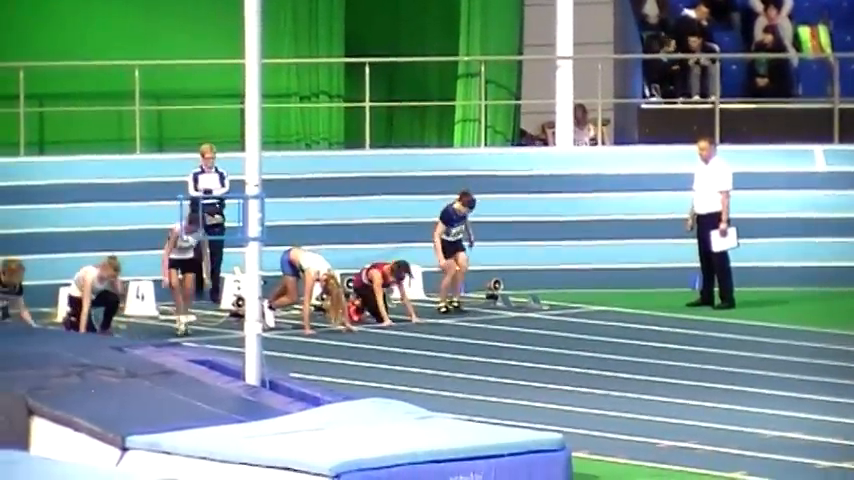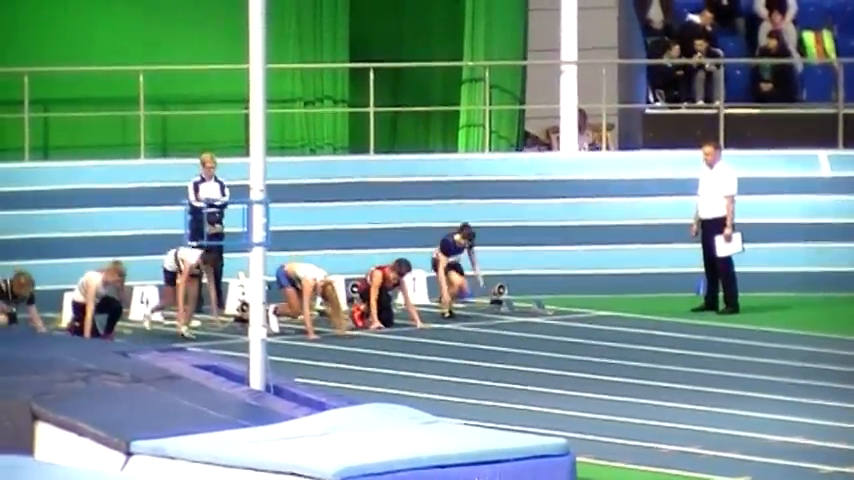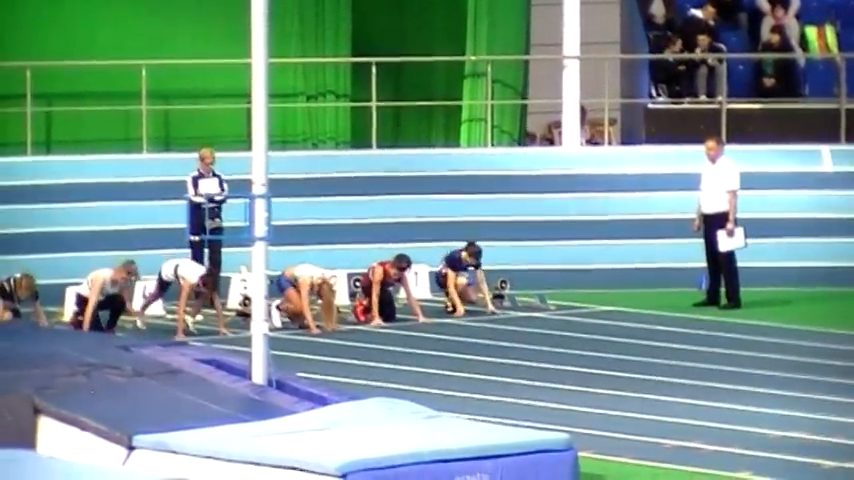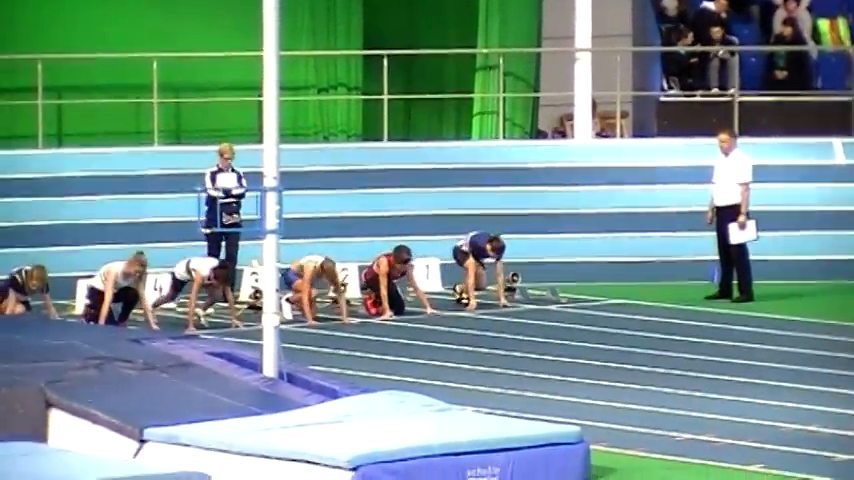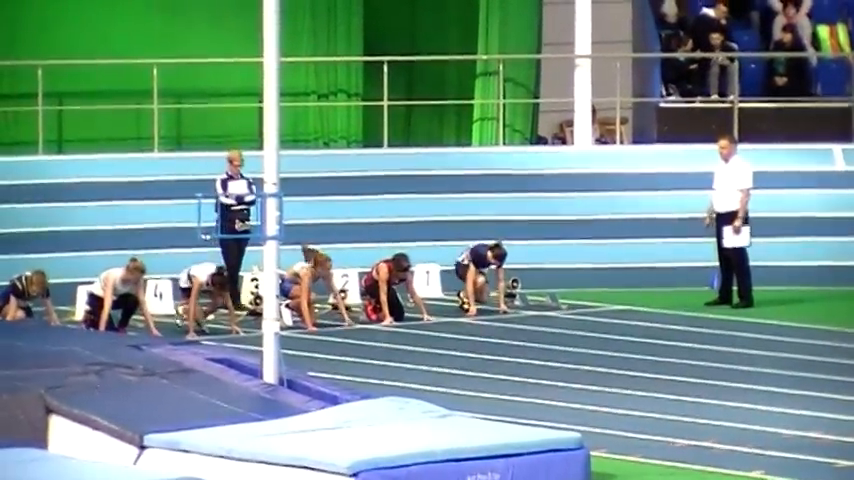
dt=0.4s
person 1, frame 1
left shoulder: (721, 168)
right shoulder: (699, 168)
left elbow: (725, 196)
left wrist: (724, 221)
right wrist: (691, 217)
left hip: (715, 218)
right hip: (702, 218)
left knee: (719, 260)
right knee: (705, 259)
left ankle: (727, 299)
right ankle: (706, 296)
person 1, frame 2
left shoulder: (726, 173)
right shoulder: (704, 174)
left elbow: (730, 201)
left wrist: (729, 226)
right wrist: (696, 222)
left hip: (720, 223)
right hip: (706, 223)
left knee: (724, 265)
right knee: (709, 265)
left ankle: (732, 304)
right ankle: (710, 301)
person 1, frame 3
left shoulder: (728, 168)
right shoulder: (706, 168)
left elbow: (732, 196)
left wrist: (731, 221)
right wrist: (698, 217)
left hip: (722, 217)
right hip: (709, 218)
left knee: (726, 259)
right knee: (712, 259)
left ankle: (733, 299)
right ankle: (712, 296)
person 1, frame 4
left shoulder: (741, 161)
right shoulder: (719, 161)
left elbow: (745, 189)
left wrist: (743, 213)
right wrist: (711, 209)
left hip: (734, 210)
right hip: (721, 210)
left knee: (738, 251)
right knee: (724, 252)
left ankle: (746, 292)
right ankle: (725, 289)
person 1, frame 5
left shoulder: (741, 167)
right shoulder: (719, 168)
left elbow: (745, 195)
left wrist: (740, 218)
right wrist: (710, 214)
left hip: (735, 216)
right hip: (721, 217)
left knee: (738, 257)
right knee: (724, 258)
left ankle: (746, 298)
right ankle: (724, 295)
person 2, frame 1
left shoulder: (221, 174)
right shoulder: (194, 174)
left elbow: (226, 190)
right elbow: (192, 194)
left wrist: (208, 192)
right wrist: (215, 193)
left hip: (217, 218)
right hip: (199, 218)
left knee: (217, 256)
right knee: (198, 254)
left ankle: (215, 292)
right ankle: (198, 286)
person 2, frame 2
left shoulder: (221, 183)
right shoulder: (194, 183)
left elbow: (226, 200)
right elbow: (193, 203)
left wrist: (206, 202)
right wrist: (215, 203)
left hip: (216, 226)
right hip: (198, 226)
left knee: (217, 263)
left ankle: (218, 298)
right ankle: (197, 301)
person 2, frame 3
left shoulder: (219, 178)
right shoulder: (193, 179)
left elbow: (224, 196)
right elbow: (193, 198)
left wrist: (207, 197)
right wrist: (212, 197)
left hip: (214, 221)
right hip: (198, 223)
left knee: (216, 258)
right knee: (198, 258)
person 2, frame 4
left shoulder: (238, 173)
right shoulder: (211, 173)
left elbow: (242, 191)
right elbow: (211, 193)
left wrist: (223, 191)
right wrist: (232, 192)
left hip: (233, 218)
right hip: (214, 218)
left knee: (232, 255)
right knee: (213, 254)
left ankle: (229, 290)
person 2, frame 5
left shoulder: (247, 180)
right shoulder: (222, 181)
left elbow: (253, 198)
right elbow: (223, 200)
left wrist: (234, 197)
right wrist: (242, 199)
left hip: (243, 225)
right hip: (227, 226)
left knee: (237, 265)
right knee: (231, 264)
left ankle: (229, 298)
right ankle: (234, 300)
